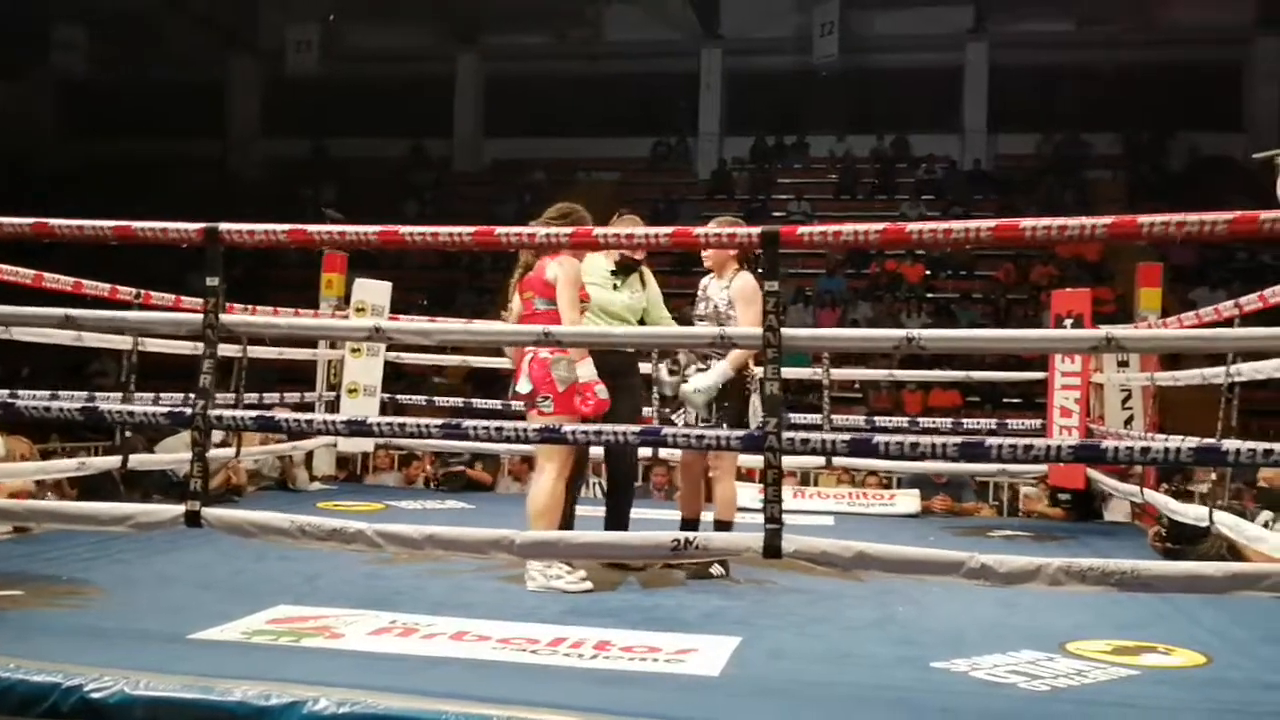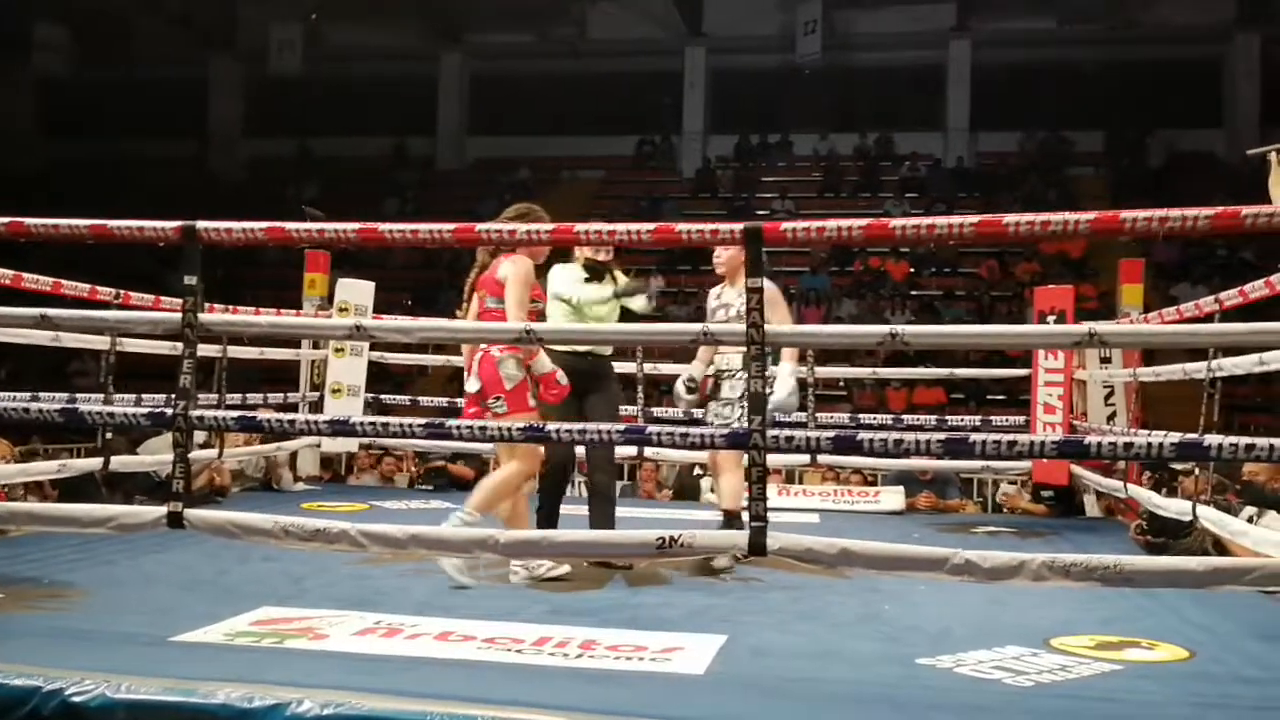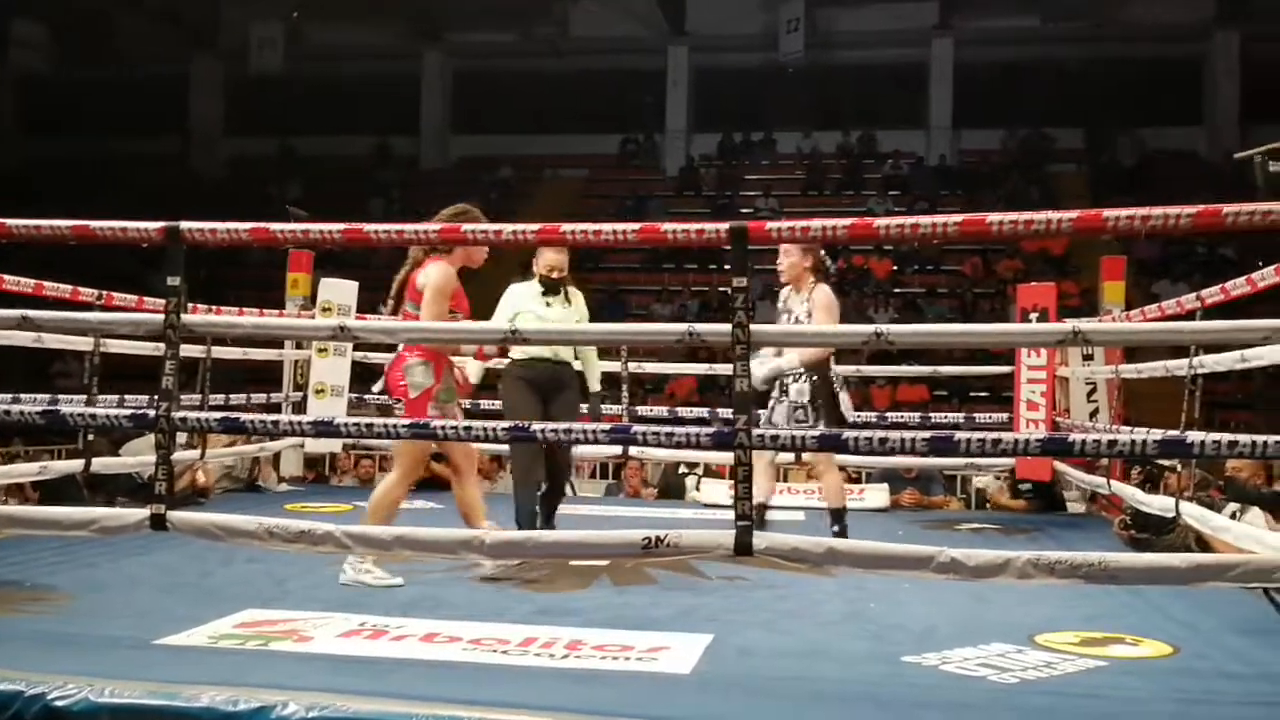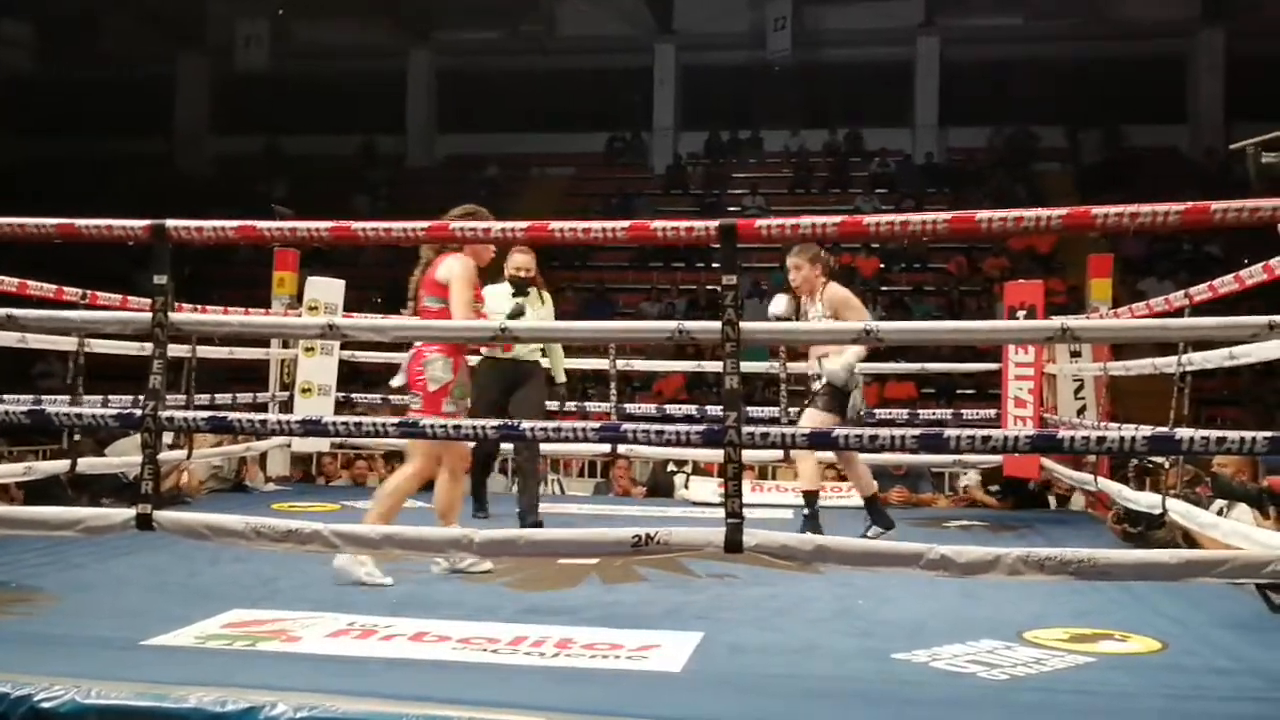
dt=0.5s
person 1, frame 1
left shoulder: (531, 270)
right shoulder: (565, 264)
right elbow: (570, 325)
right wrist: (589, 376)
left hip: (533, 367)
right hip: (555, 368)
left knee: (546, 467)
right knee: (556, 467)
left ankle: (543, 557)
right ankle: (541, 564)
person 1, frame 2
left shoulder: (490, 270)
right shoulder: (520, 264)
right elbow: (517, 325)
left wrist: (473, 387)
right wrist: (546, 368)
left hip: (488, 368)
right hip: (507, 367)
left knee: (512, 464)
right knee: (526, 462)
left ankle: (525, 558)
right ankle: (456, 531)
person 1, frame 3
left shoulder: (438, 269)
right shoulder: (442, 271)
left elbow: (406, 323)
left hip: (437, 378)
right hip: (420, 375)
left knee: (465, 461)
right knee: (406, 473)
right ankle: (358, 561)
person 1, frame 4
left shoulder: (442, 265)
right shoulder: (461, 264)
right elbow: (463, 325)
left hip: (442, 370)
right hip: (439, 368)
left knee: (457, 461)
right knee: (420, 465)
left ankle: (451, 550)
right ankle: (355, 551)
person 2, frame 1
left shoulder: (744, 283)
right shoulder: (705, 283)
left wrist: (715, 375)
right wrist: (681, 363)
left hip: (728, 385)
right hip: (703, 381)
left knee: (720, 467)
right knee: (689, 464)
left ankle: (719, 554)
person 2, frame 2
left shoulder: (763, 289)
right shoulder: (715, 294)
left wrist: (786, 377)
right wrist: (694, 373)
left hip: (749, 381)
right hip: (723, 382)
left knee: (728, 458)
right knee: (718, 463)
person 2, frame 3
left shoulder: (821, 295)
right shoulder: (784, 293)
left elbow: (823, 346)
left wrist: (779, 363)
right wrist: (765, 356)
left hip: (816, 383)
right hip: (787, 383)
left knee: (822, 462)
right knee: (763, 453)
left ankle: (838, 532)
right ankle: (756, 524)
person 2, frame 4
left shoulder: (836, 294)
right shoulder: (805, 299)
left wrist: (849, 357)
left hip: (838, 379)
right hip: (821, 379)
left knee: (802, 444)
right knee: (844, 455)
left ankle: (811, 521)
right ankle: (880, 518)
person 3, frame 1
left shoulder: (643, 276)
right shoulder: (584, 266)
left elbow: (662, 322)
left hip: (624, 369)
left knee: (624, 458)
right knee: (574, 453)
person 3, frame 2
left shoulder: (615, 278)
right shoulder: (560, 273)
left elbow: (640, 304)
right elbow: (579, 296)
left wrist: (649, 292)
right wrist: (621, 288)
left hip: (600, 373)
right hip: (560, 367)
left knee: (602, 459)
right knee: (559, 456)
person 3, frame 3
left shoulder: (574, 298)
right shoulder: (517, 293)
left elbow: (585, 348)
left wrist: (594, 391)
right wrist: (472, 375)
left hip: (562, 380)
right hip: (521, 376)
left knee: (560, 458)
right knee: (526, 450)
left ankle: (547, 518)
right ankle: (527, 526)
person 3, frame 4
left shoulder: (544, 298)
right shoulder: (490, 294)
left elbow: (552, 342)
left wrist: (560, 381)
right wrist: (505, 323)
left hip: (530, 374)
right hip: (492, 371)
left knee: (528, 443)
right knee: (486, 443)
left ankle: (529, 512)
right ankle: (480, 499)
